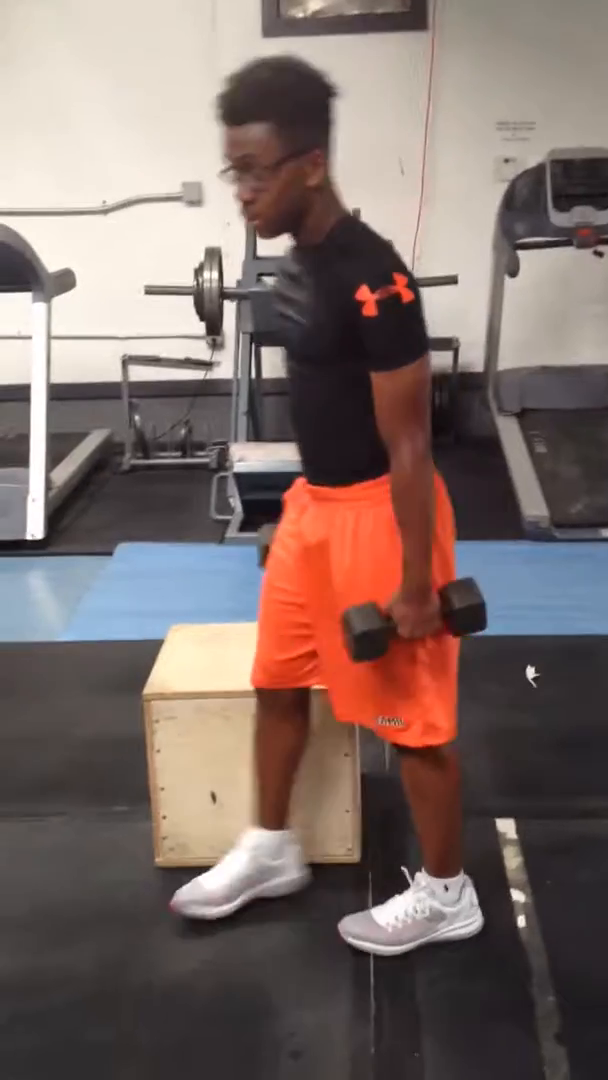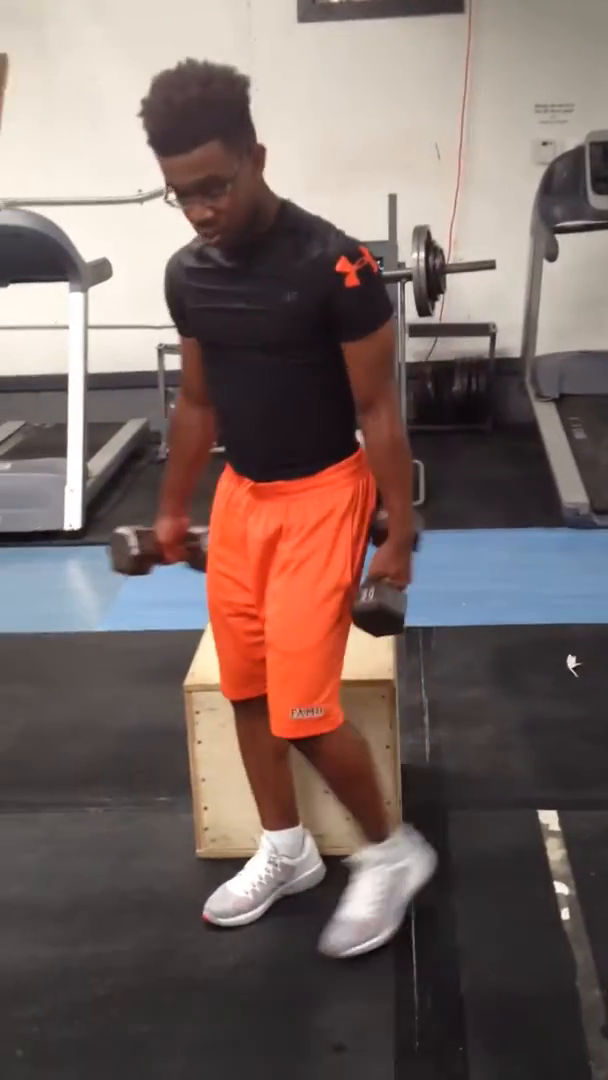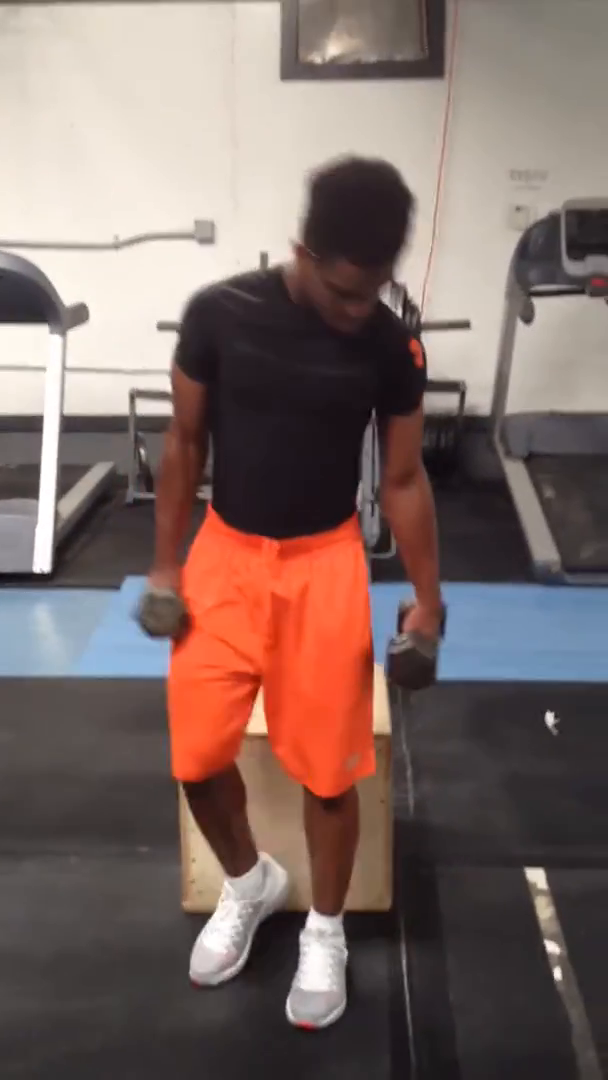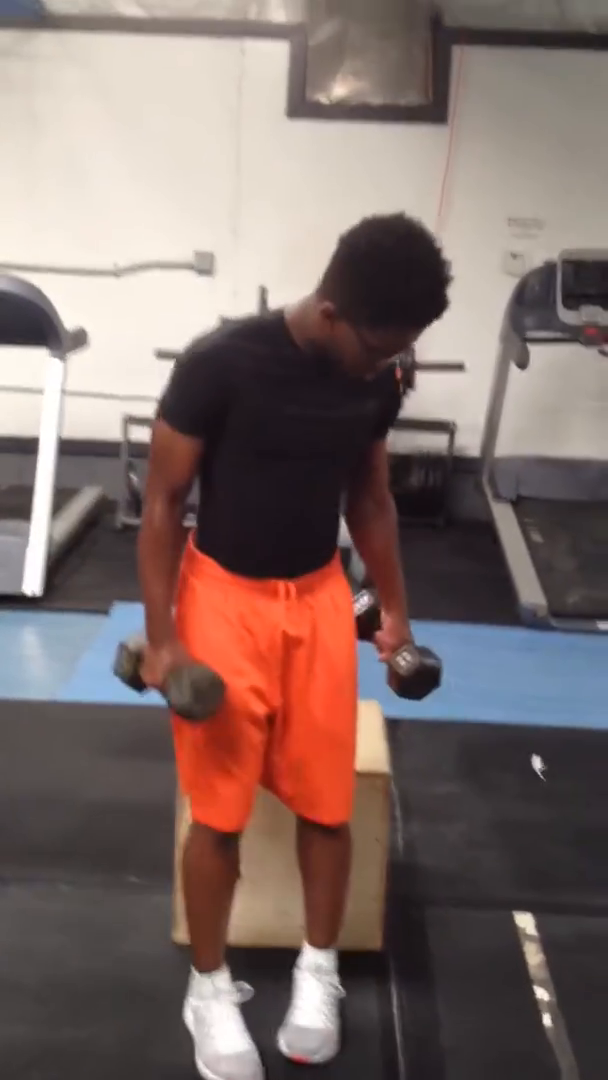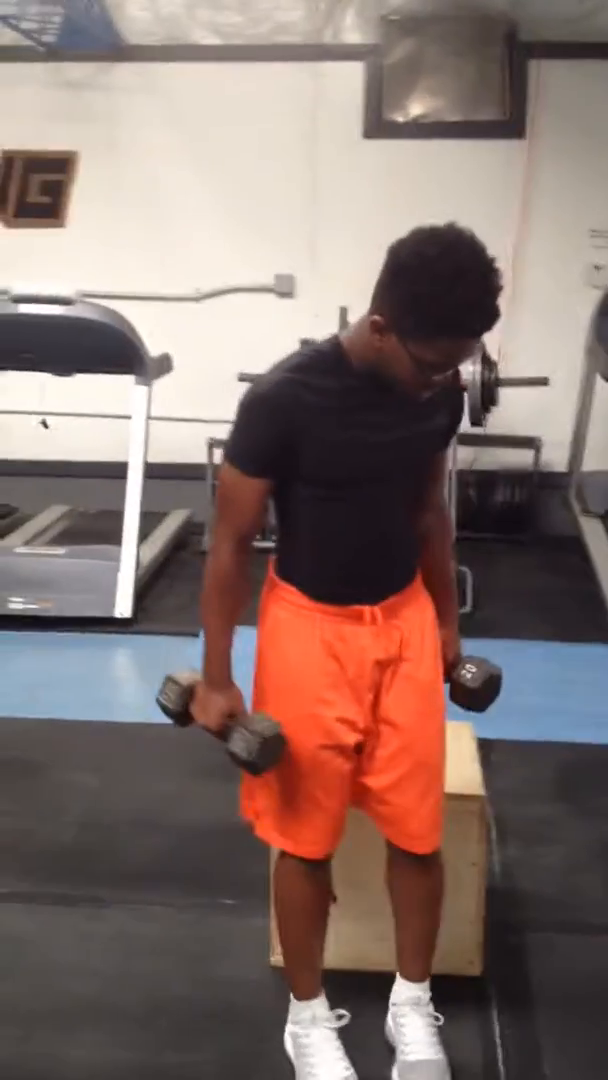
dt=0.5s
person 1, frame 1
left shoulder: (374, 282)
right shoulder: (296, 261)
left elbow: (409, 445)
left wrist: (417, 584)
left hip: (375, 515)
right hip: (313, 504)
left knee: (407, 716)
right knee: (278, 684)
left ankle: (446, 894)
right ankle: (268, 851)
person 1, frame 2
left shoulder: (334, 265)
right shoulder: (187, 272)
left elbow: (379, 410)
left wrist: (398, 536)
right wrist: (173, 508)
left hip: (319, 500)
right hip: (238, 499)
left knee: (302, 711)
right knee: (247, 690)
left ankle: (391, 853)
right ankle: (285, 851)
person 1, frame 3
left shoulder: (392, 347)
right shoulder: (218, 314)
left elbow: (403, 478)
right elbow: (183, 445)
left wrist: (427, 599)
right wrist: (166, 564)
left hip: (326, 564)
right hip: (225, 556)
left knee: (328, 768)
right knee: (198, 756)
left ankle: (324, 935)
right ankle: (250, 874)
person 1, frame 4
left shoulder: (377, 383)
right shoulder: (219, 364)
right elbow: (162, 502)
left wrist: (395, 609)
right wrist: (161, 636)
left hip: (320, 600)
right hip: (223, 598)
left knee: (325, 801)
right knee: (219, 810)
left ankle: (317, 970)
right ankle: (210, 989)
person 1, frame 5
left shoulder: (440, 393)
right shoulder: (285, 399)
right elbow: (231, 542)
left wrist: (447, 619)
right wrist: (216, 679)
left hip: (404, 623)
right hip: (310, 629)
left knee: (418, 830)
right knee: (306, 837)
left ankle: (412, 1003)
